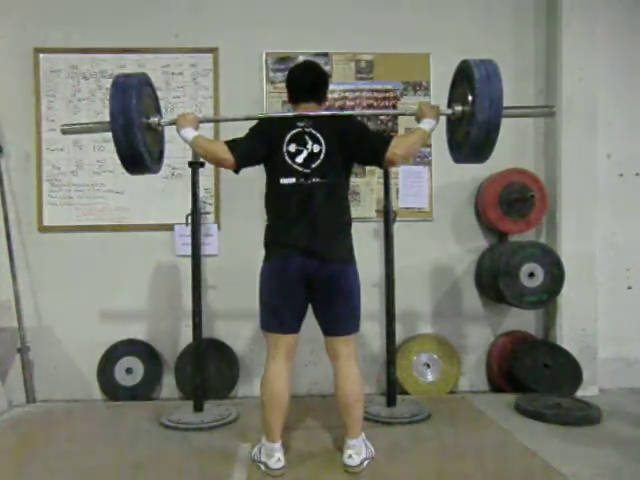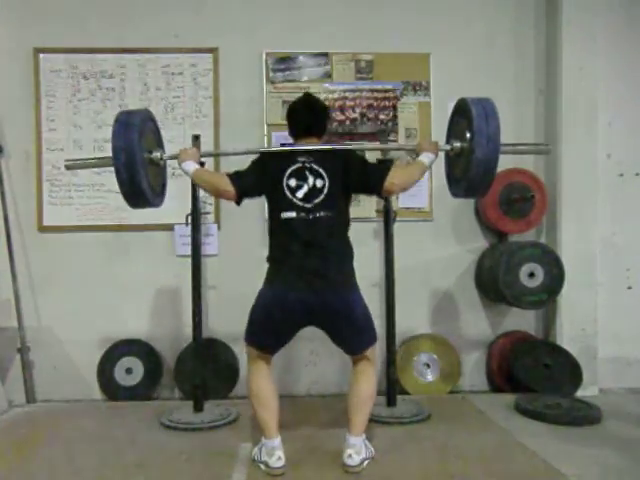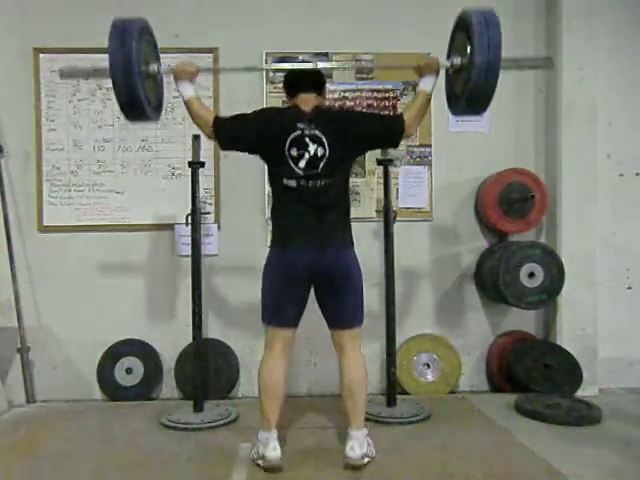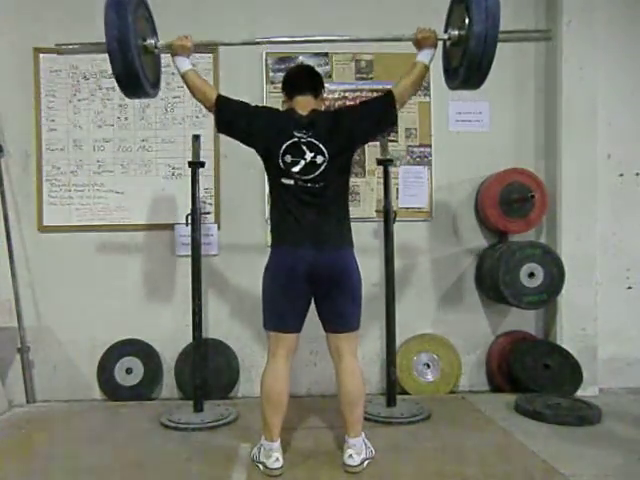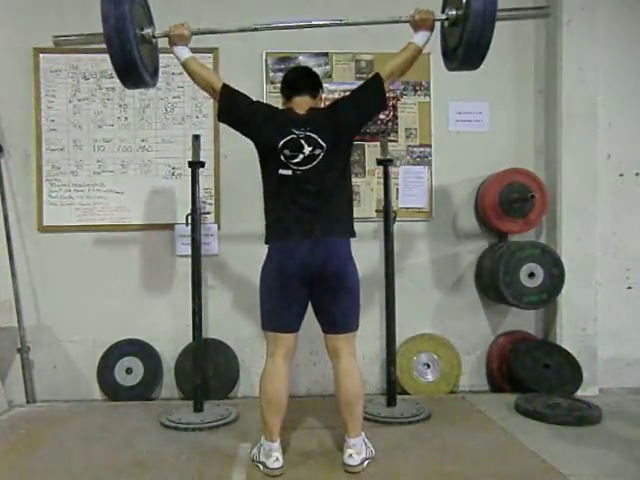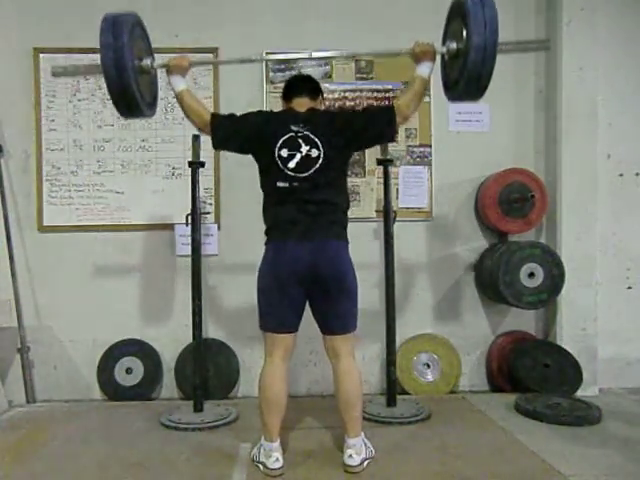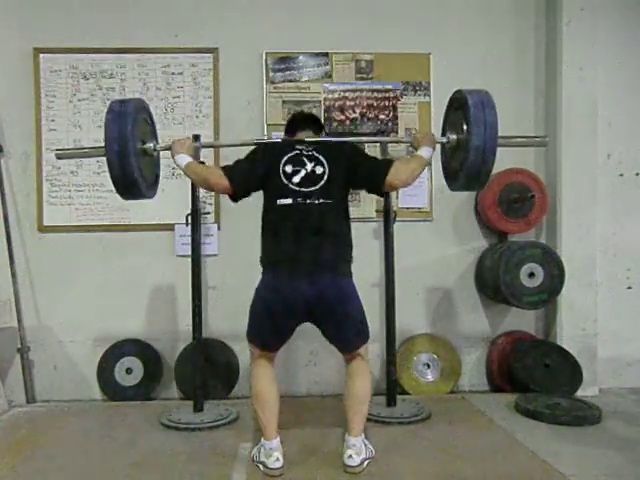
dt=0.4s
person 1, frame 1
left shoulder: (270, 130)
right shoulder: (345, 128)
left elbow: (226, 156)
right elbow: (396, 153)
left wrist: (189, 131)
right wrist: (426, 123)
left hip: (283, 260)
right hip: (335, 259)
left knee: (278, 357)
right knee: (344, 356)
person 1, frame 2
left shoulder: (271, 164)
right shoulder: (344, 162)
left elbow: (227, 188)
right elbow: (393, 184)
left wrist: (190, 165)
right wrist: (425, 157)
left hip: (283, 289)
right hip: (337, 288)
left knee: (258, 360)
right knee: (366, 360)
left ankle: (272, 449)
right ankle: (356, 447)
person 1, frame 3
left shoulder: (271, 122)
right shoulder: (346, 122)
left elbow: (212, 126)
right elbow: (407, 125)
left wrist: (187, 86)
right wrist: (426, 81)
left hip: (288, 254)
right hip: (337, 253)
left knee: (276, 348)
right knee: (349, 347)
left ankle: (269, 443)
right ankle: (357, 441)
person 1, frame 4
left shoulder: (267, 125)
right shoulder: (344, 124)
left elbow: (211, 99)
right elbow: (400, 94)
left wrist: (182, 60)
right wrist: (425, 53)
left hip: (287, 258)
right hip: (337, 256)
left knee: (279, 355)
right knee: (346, 354)
person 1, frame 5
left shoulder: (265, 123)
right shoulder: (340, 119)
left elbow: (214, 85)
right elbow: (388, 74)
left wrist: (181, 49)
right wrist: (421, 34)
left hip: (284, 256)
right hip: (334, 253)
left knee: (278, 356)
right knee: (344, 355)
person 1, frame 6
left shoulder: (263, 125)
right shoulder: (340, 123)
left elbow: (204, 120)
right elbow: (402, 111)
left wrist: (178, 80)
right wrist: (424, 67)
left hip: (282, 255)
right hip: (331, 253)
left knee: (276, 356)
right knee: (343, 355)
person 1, frame 7
left shoulder: (268, 153)
right shoulder: (343, 153)
left elbow: (219, 182)
right elbow: (397, 178)
left wrist: (183, 158)
right wrist: (424, 151)
left hip: (279, 283)
right hip: (334, 282)
left knee: (261, 359)
right knee: (358, 358)
left ankle: (271, 450)
right ankle: (356, 446)
